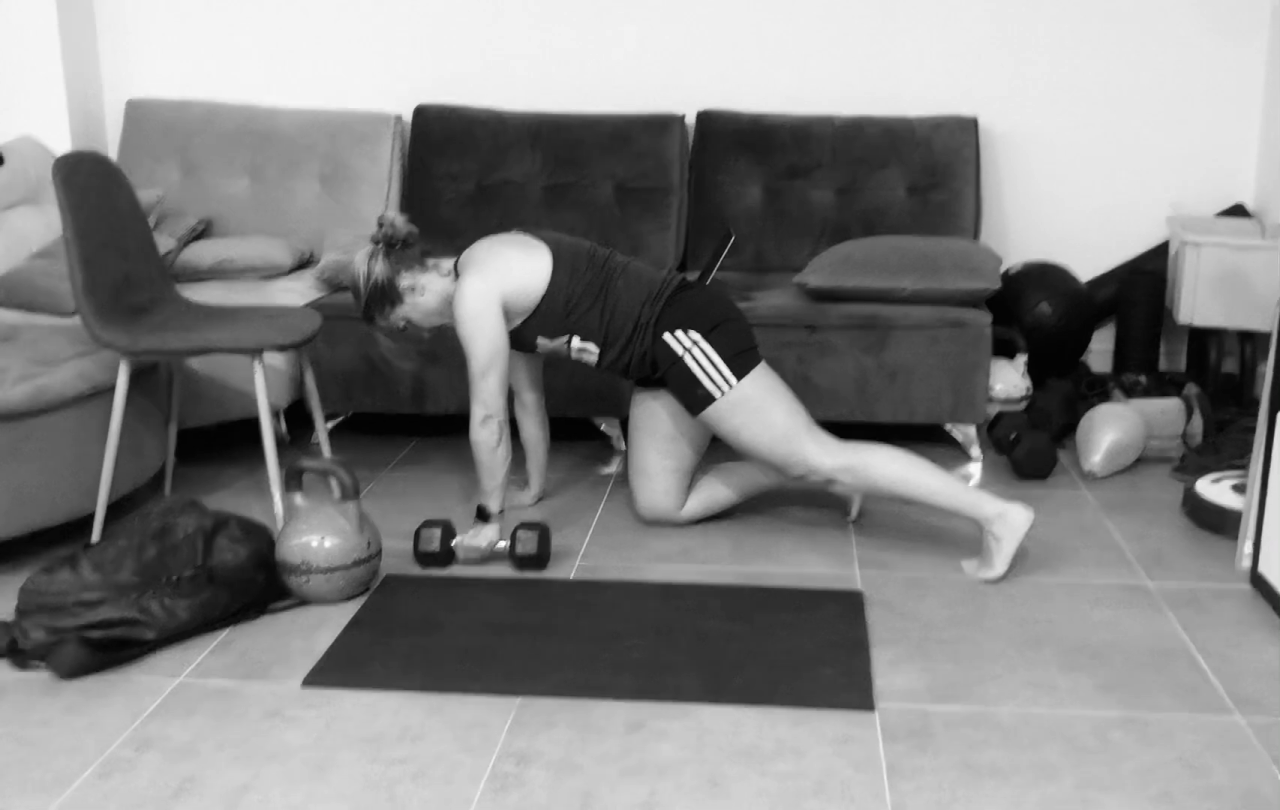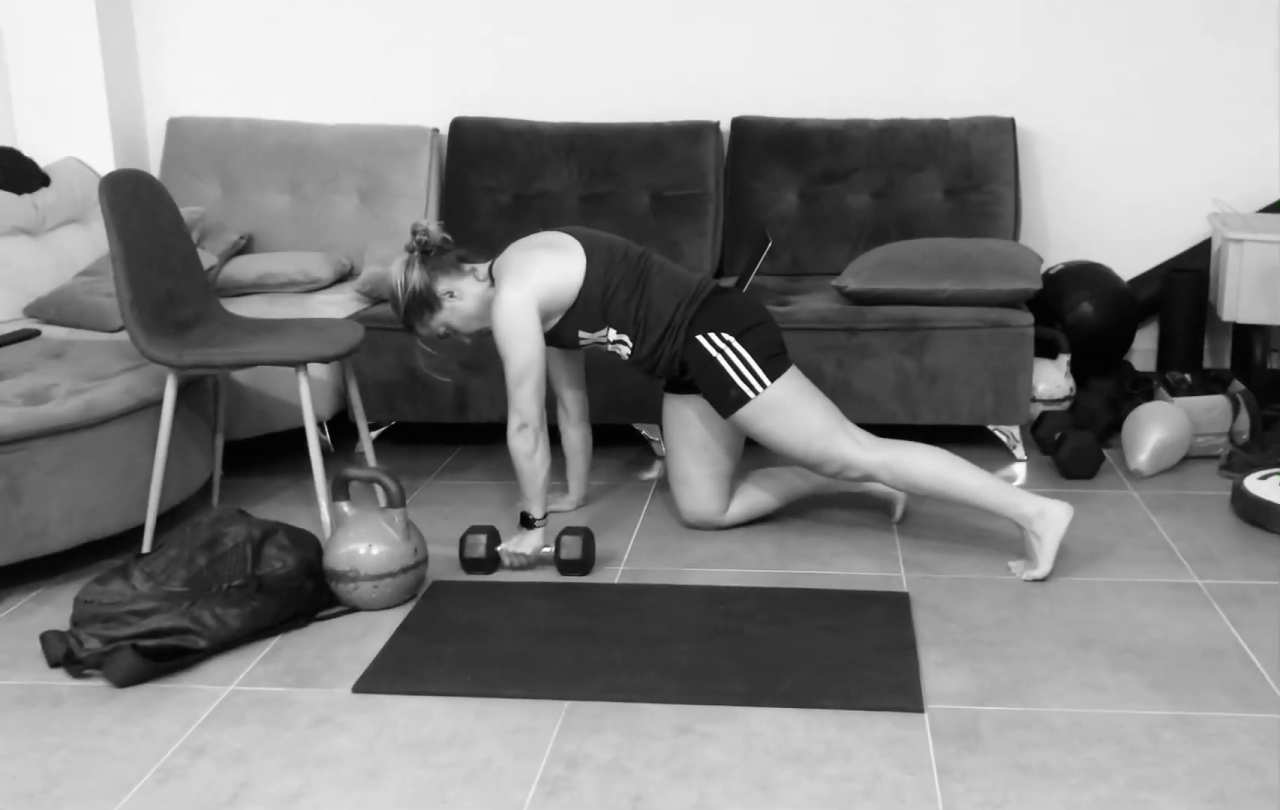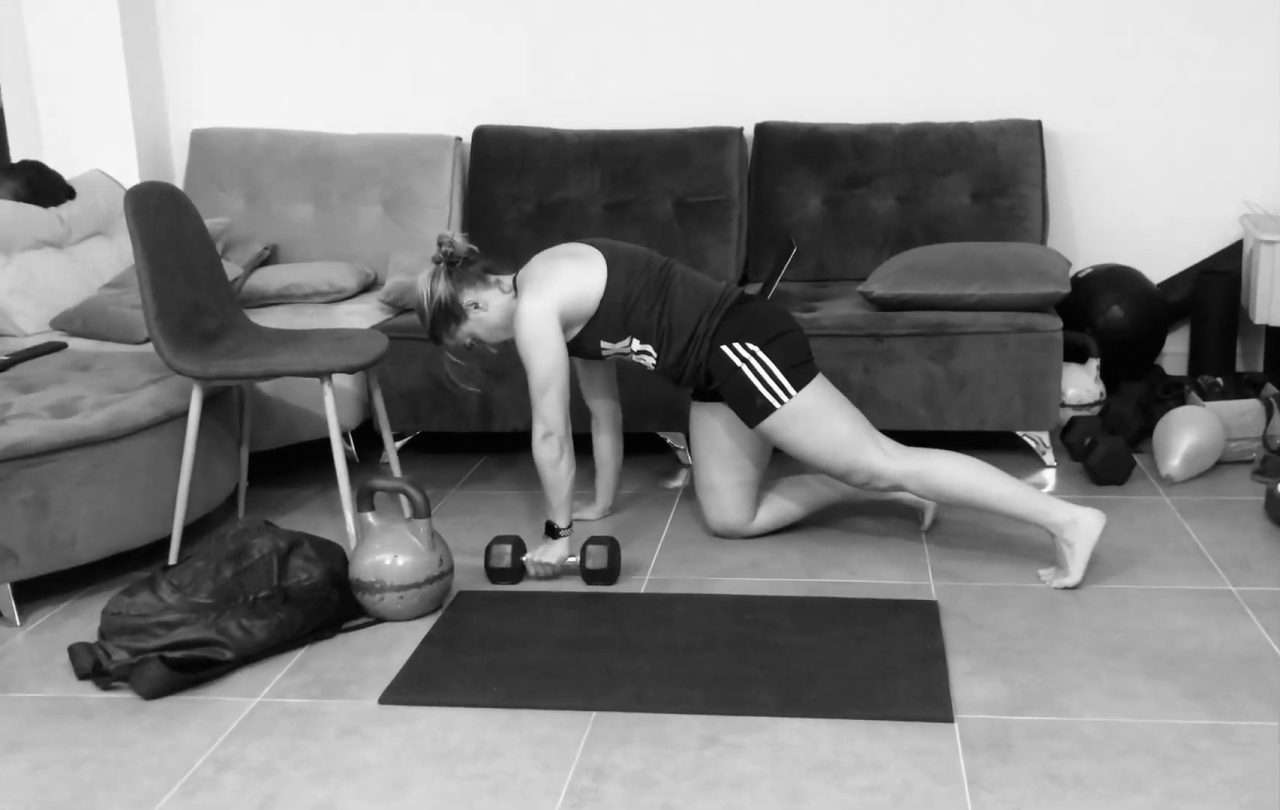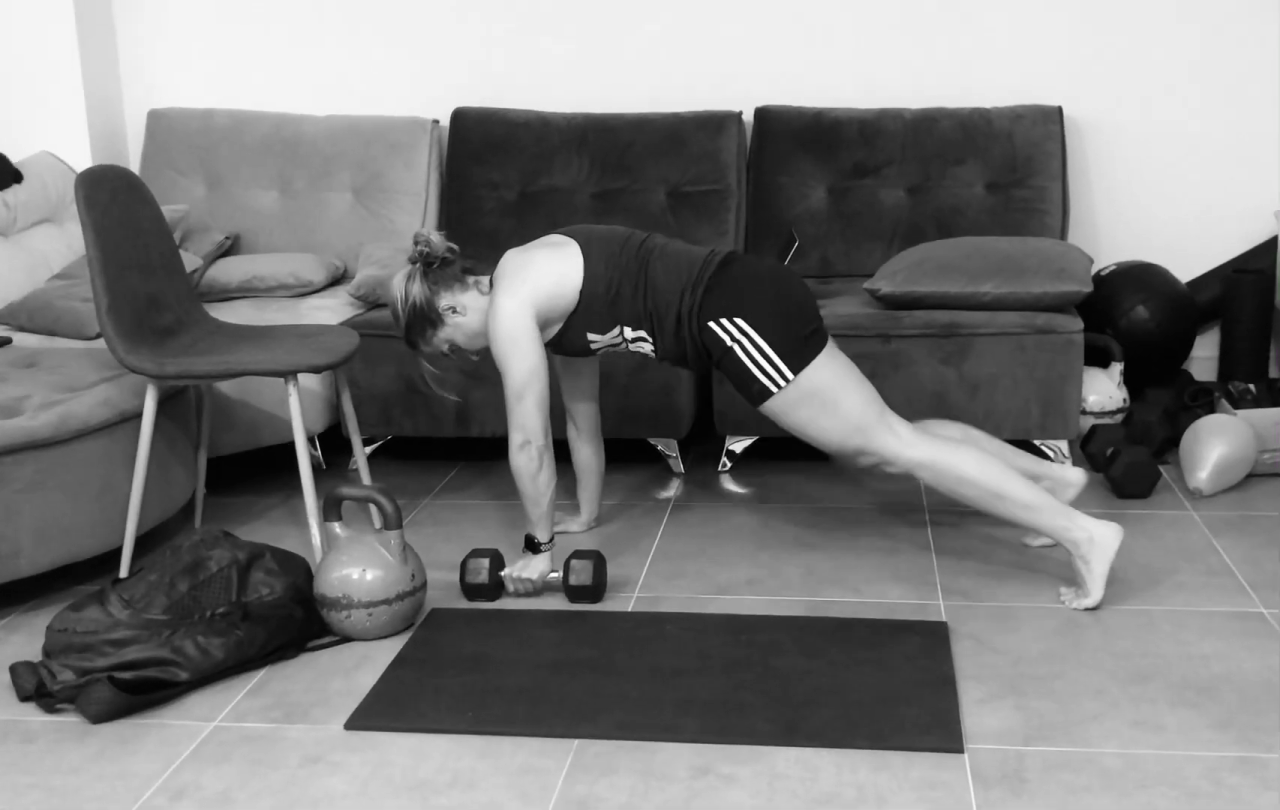
dt=0.7s
person 1, frame 1
left shoulder: (474, 292)
right shoulder: (492, 276)
left elbow: (487, 418)
right elbow: (525, 393)
left wrist: (488, 515)
right wrist: (534, 487)
left hip: (684, 331)
right hip: (661, 348)
left knee: (817, 453)
right knee: (659, 504)
left ankle: (995, 513)
right ankle: (797, 475)
person 1, frame 2
left shoulder: (510, 294)
right shoulder: (532, 279)
left elbow: (524, 424)
right elbow: (570, 398)
left wrist: (531, 522)
right wrist: (574, 493)
left hip: (717, 334)
right hip: (695, 351)
left knee: (850, 450)
right knee: (704, 509)
left ankle: (1035, 511)
right ankle: (855, 483)
person 1, frame 3
left shoulder: (533, 305)
right shoulder: (561, 289)
left elbow: (550, 434)
right elbow: (603, 406)
left wrist: (557, 531)
right wrist: (601, 502)
left hip: (744, 343)
right hip: (723, 358)
left knee: (879, 458)
right knee: (730, 519)
left ankle: (1067, 519)
right ankle: (884, 489)
person 1, frame 4
left shoulder: (508, 306)
right shoulder: (542, 289)
left elbow: (529, 442)
right elbow: (582, 409)
left wrist: (537, 545)
right wrist: (586, 515)
left hip: (739, 309)
right hip: (749, 291)
left knee: (888, 444)
right knee: (884, 432)
left ankle: (1083, 533)
right ankle: (1051, 477)
